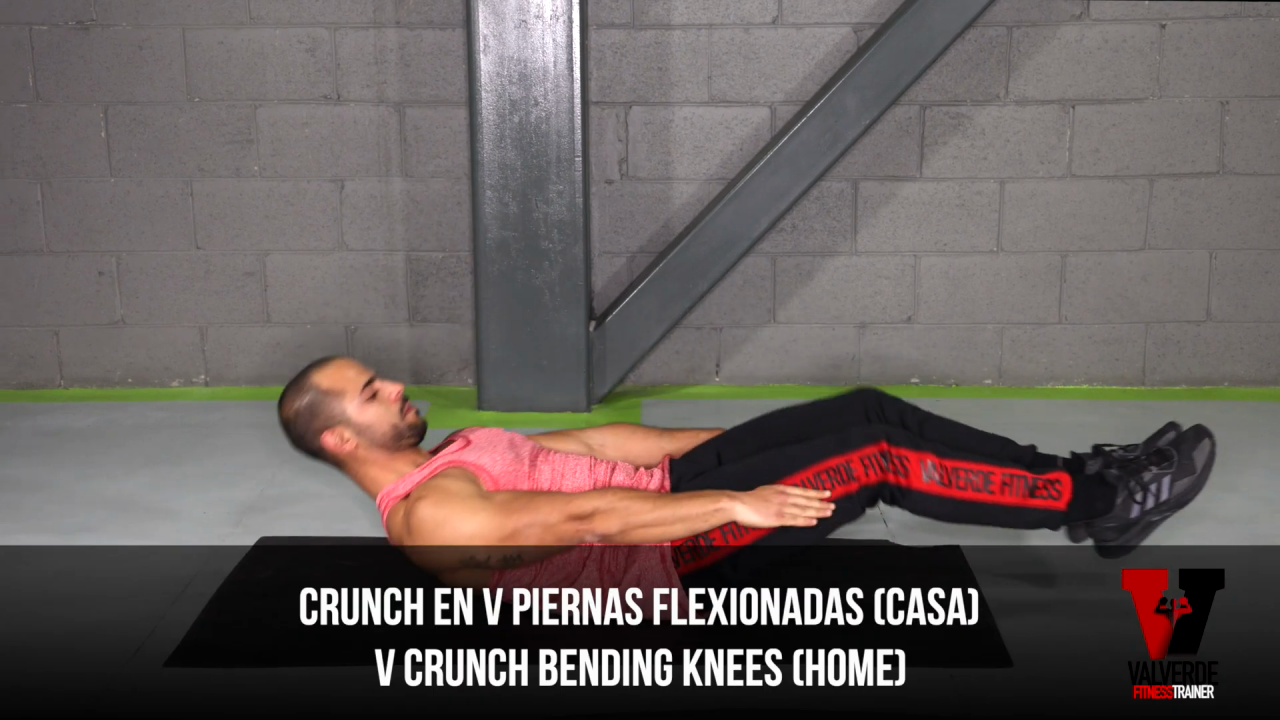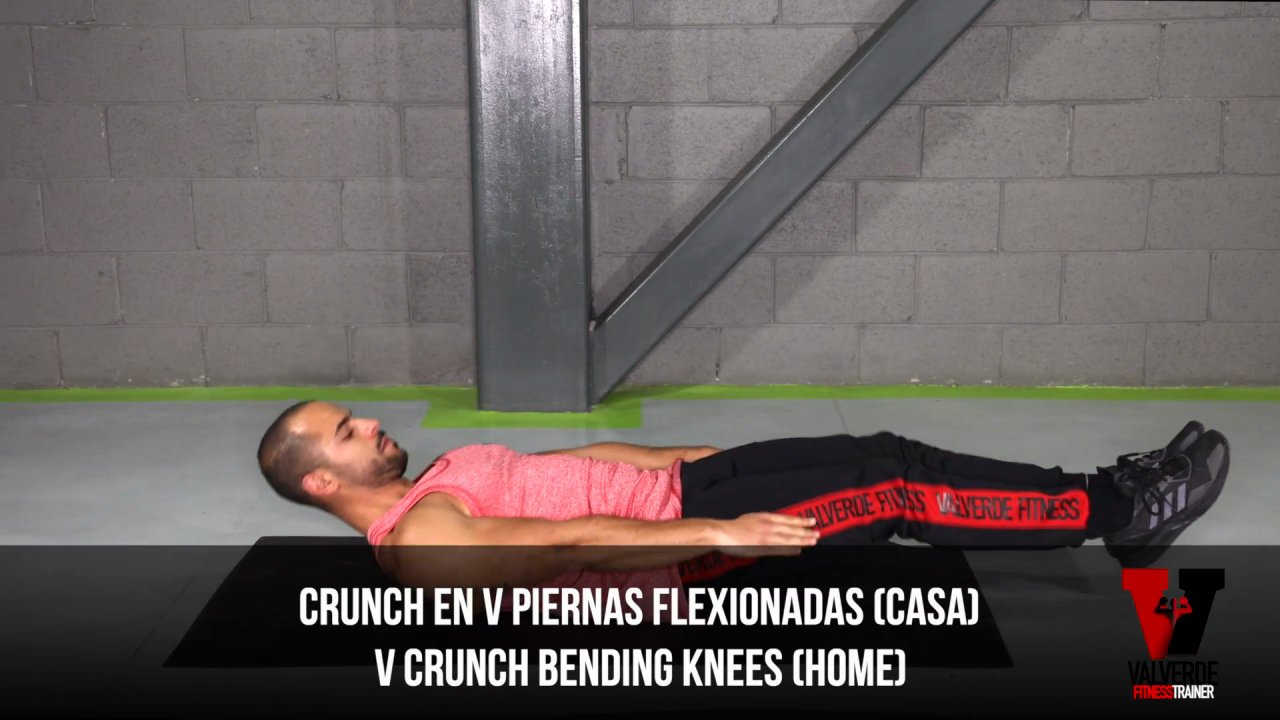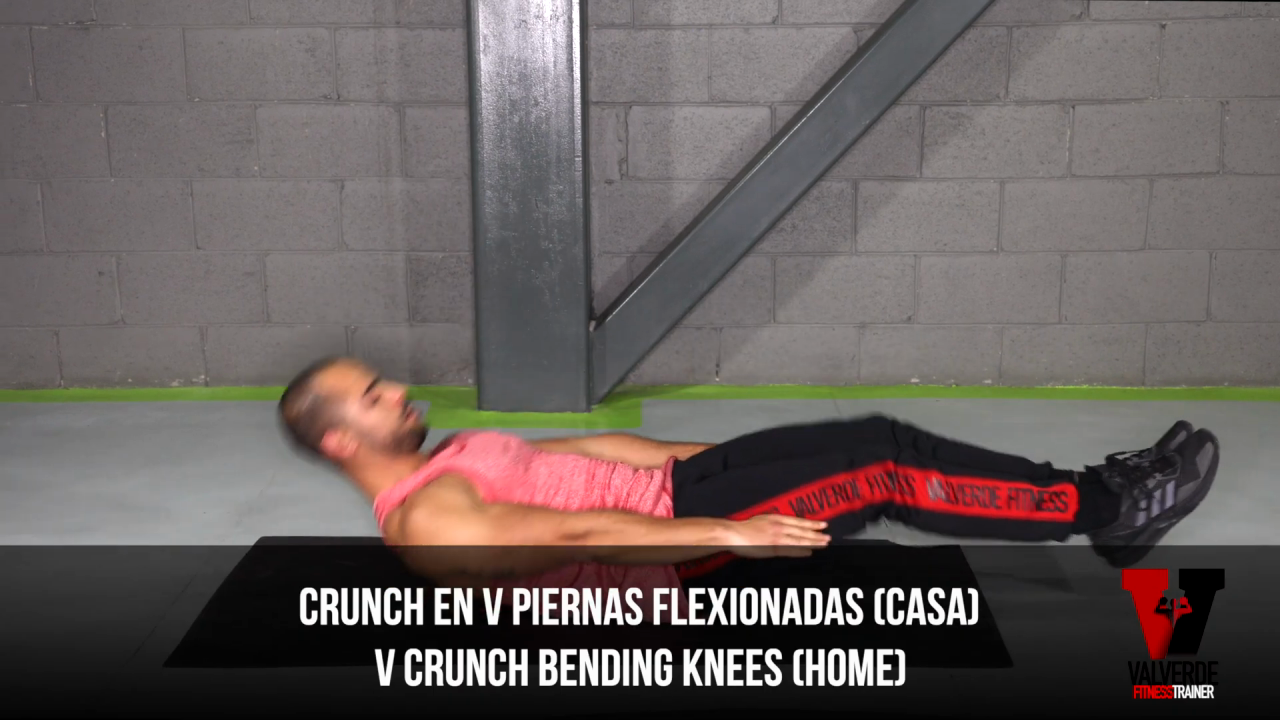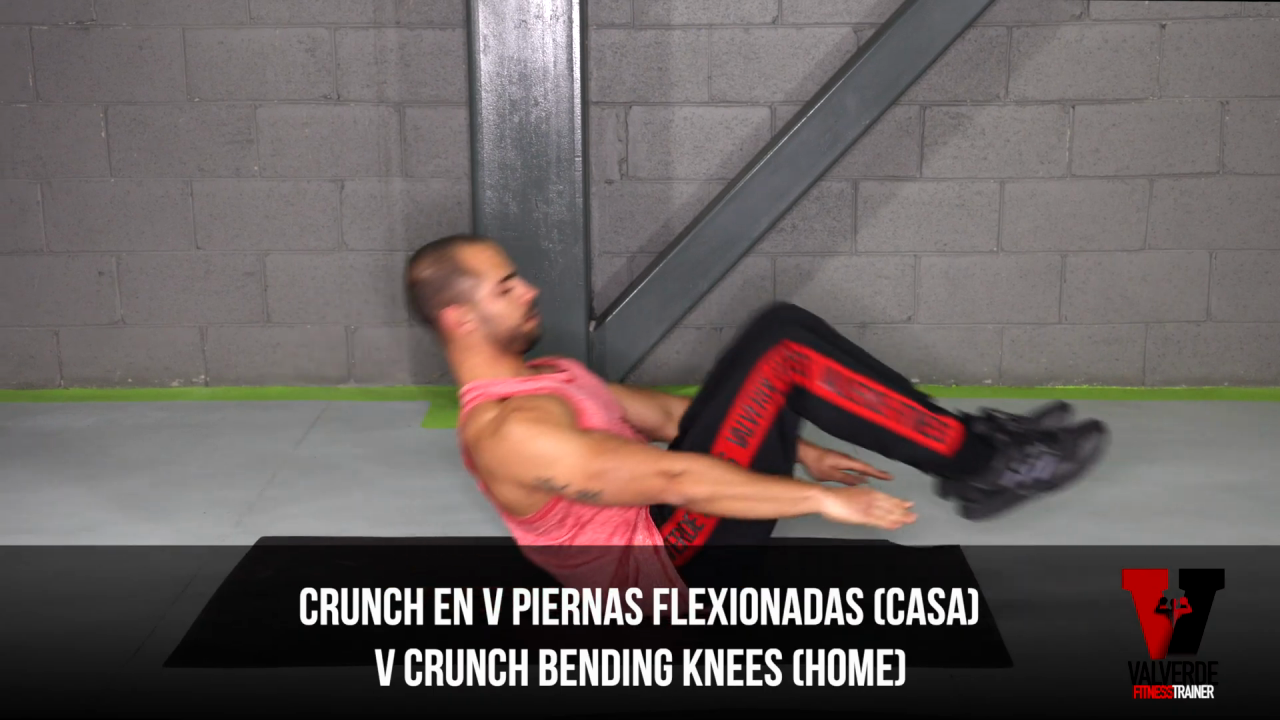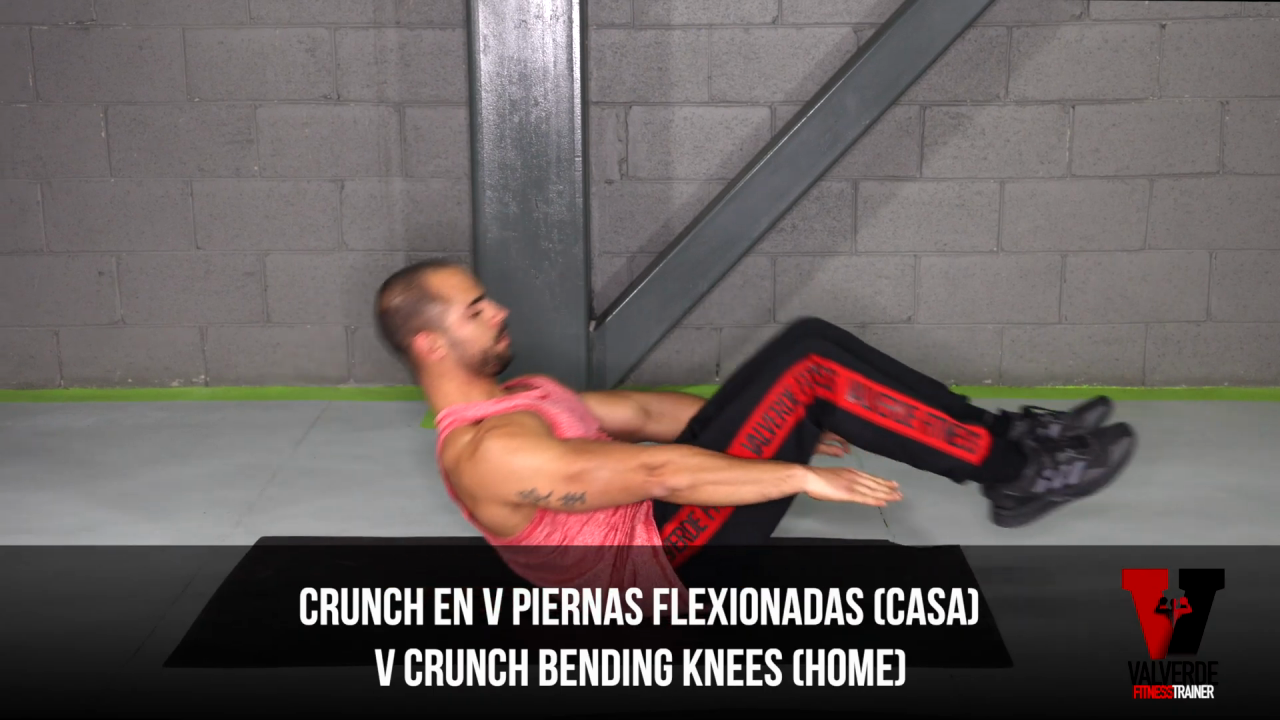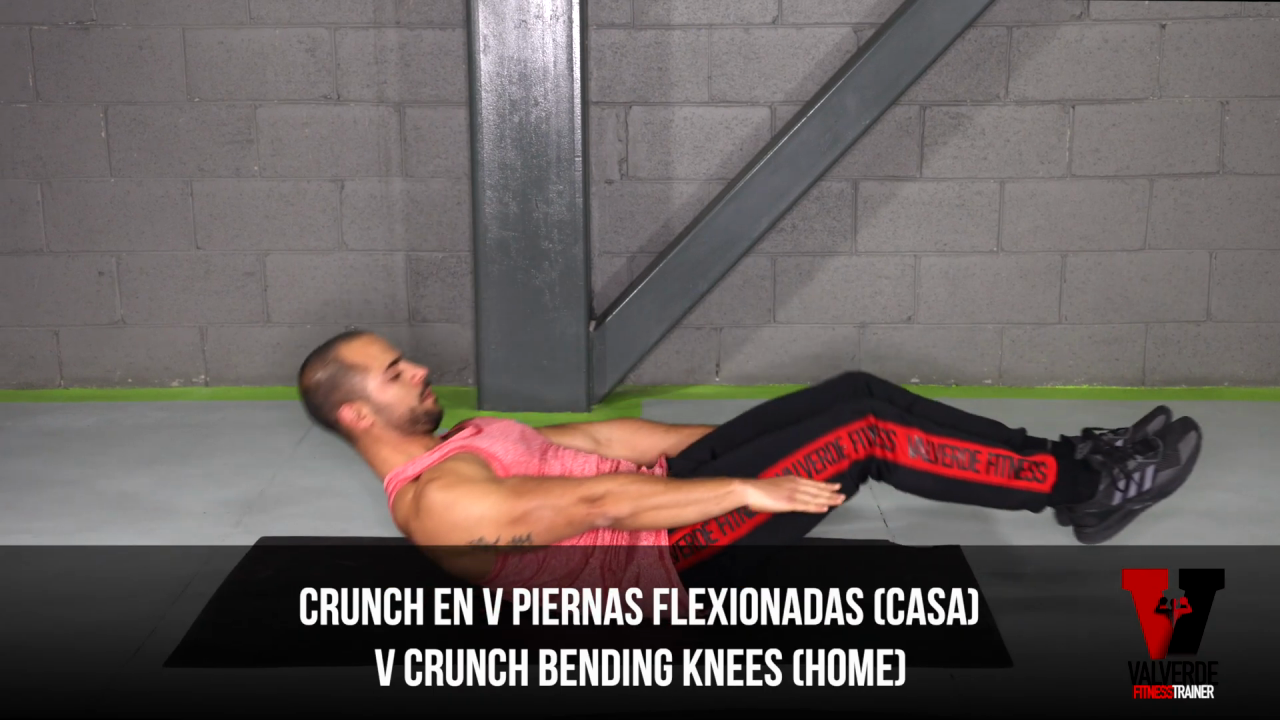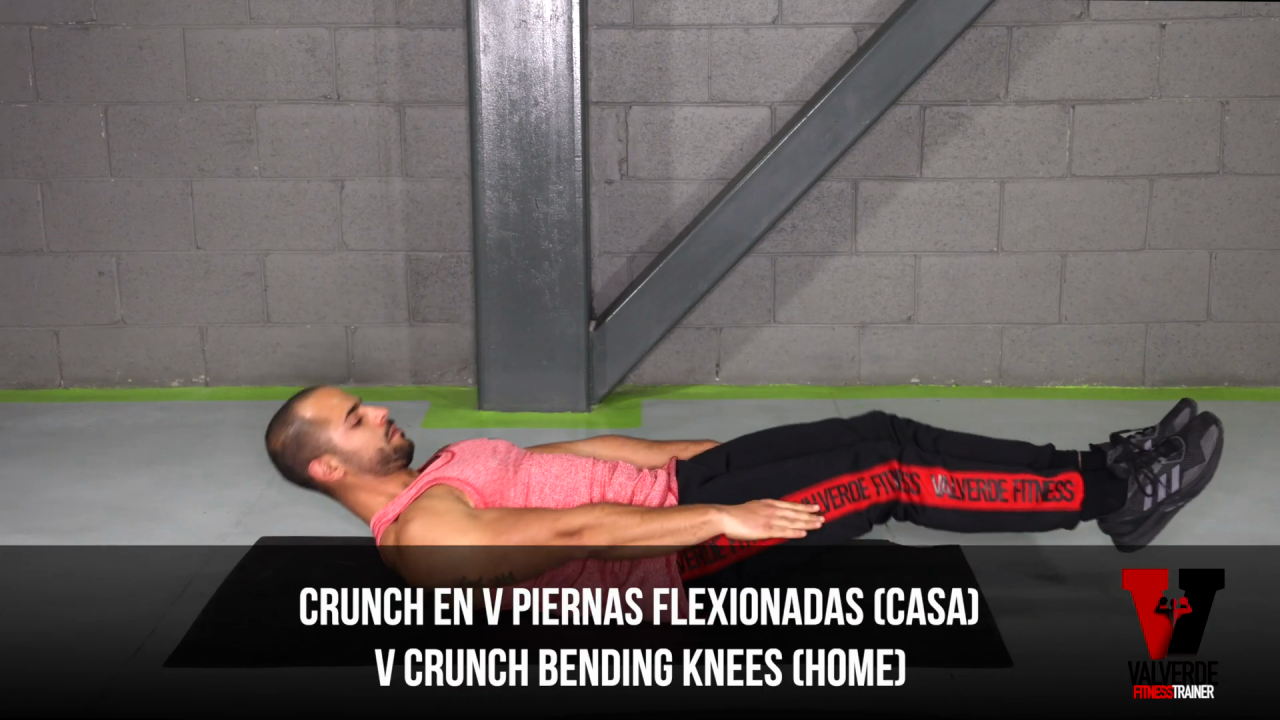
dt=0.4s
person 1, frame 1
left shoulder: (451, 458)
right shoulder: (429, 518)
left elbow: (590, 442)
right elbow: (585, 522)
left wrist: (715, 441)
right wrist: (737, 501)
left hip: (668, 486)
right hip: (668, 557)
left knee: (865, 409)
right knee: (875, 457)
left ankle: (1082, 481)
right ankle: (1102, 503)
person 1, frame 2
left shoulder: (443, 482)
right shoulder: (415, 543)
right elbow: (570, 547)
left wrist: (687, 462)
right wrist: (720, 535)
left hip: (678, 481)
right hip: (677, 544)
left knee: (885, 453)
right knee: (894, 497)
left ankle: (1111, 499)
right ankle: (1118, 515)
person 1, frame 3
left shoulder: (445, 462)
right shoulder: (424, 522)
left elbow: (581, 450)
right elbow: (573, 538)
left wrist: (701, 456)
right wrist: (729, 537)
left hip: (670, 489)
right hip: (665, 556)
left knee: (874, 437)
right knee: (880, 474)
left ankle: (1091, 490)
right ankle: (1106, 515)
person 1, frame 4
left shoulder: (531, 378)
right shoulder: (510, 434)
left elbow: (658, 416)
right elbow: (673, 479)
left wrist: (808, 453)
right wrist: (821, 499)
left hip: (672, 529)
right hip: (671, 563)
left knee: (781, 333)
right knee: (783, 351)
left ankle: (971, 449)
right ankle: (977, 464)
person 1, frame 5
left shoulder: (507, 399)
right shoulder: (489, 455)
left elbow: (645, 411)
right elbow: (651, 472)
left wrist: (787, 425)
right wrist: (800, 476)
left hip: (666, 512)
right hip: (671, 553)
left knee: (809, 344)
right knee: (810, 366)
left ankle: (1006, 444)
right ankle: (1010, 467)
person 1, frame 6
left shoulder: (455, 448)
right shoulder: (438, 503)
left elbow: (595, 438)
right elbow: (597, 507)
left wrist: (729, 441)
right wrist: (747, 489)
left hip: (667, 492)
right hip: (673, 554)
left knee: (854, 395)
right knee: (863, 433)
left ankle: (1070, 465)
right ankle: (1083, 488)
person 1, frame 7
left shoulder: (443, 475)
right shoulder: (421, 537)
left elbow: (581, 452)
right elbow: (577, 536)
left wrist: (697, 454)
right wrist: (720, 519)
left hip: (675, 482)
right hip: (676, 550)
left knee: (877, 434)
right knee: (888, 479)
left ankle: (1100, 471)
right ankle: (1112, 497)
